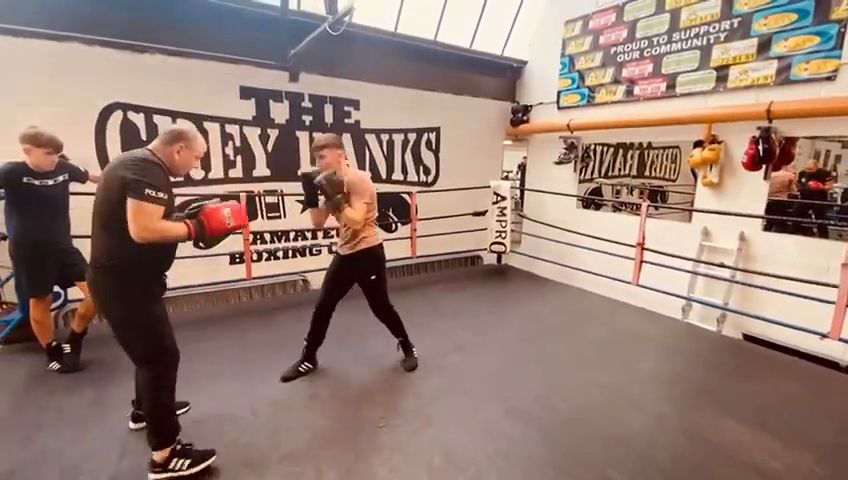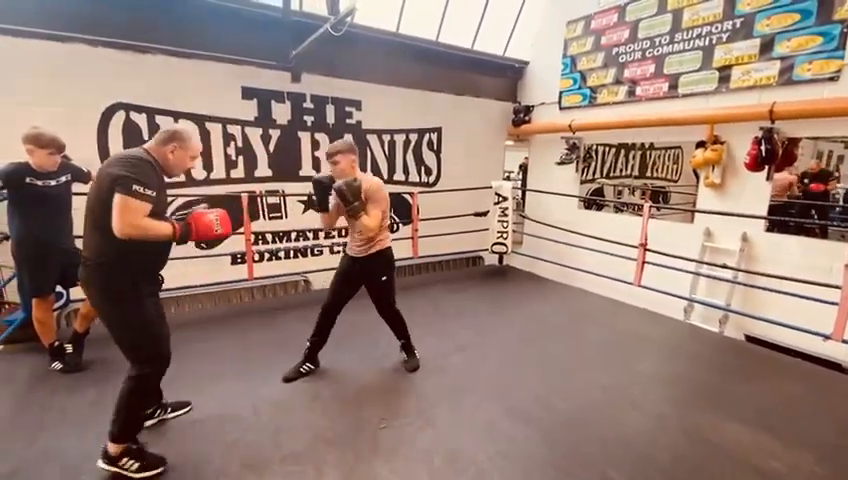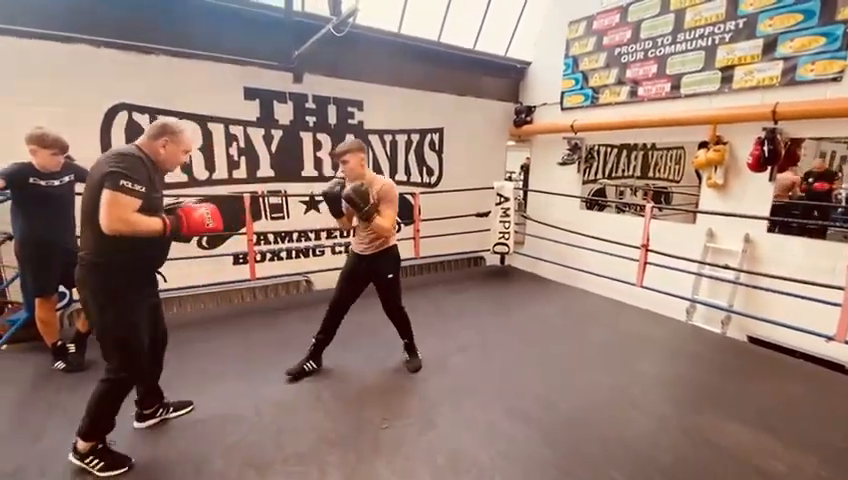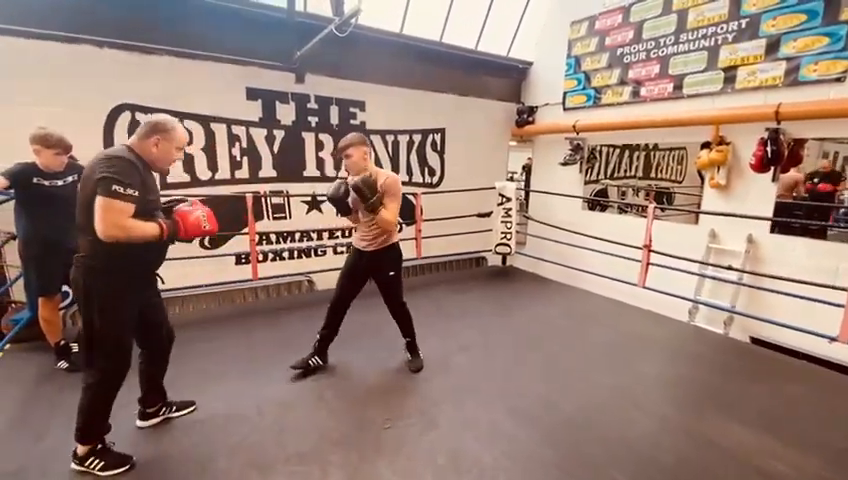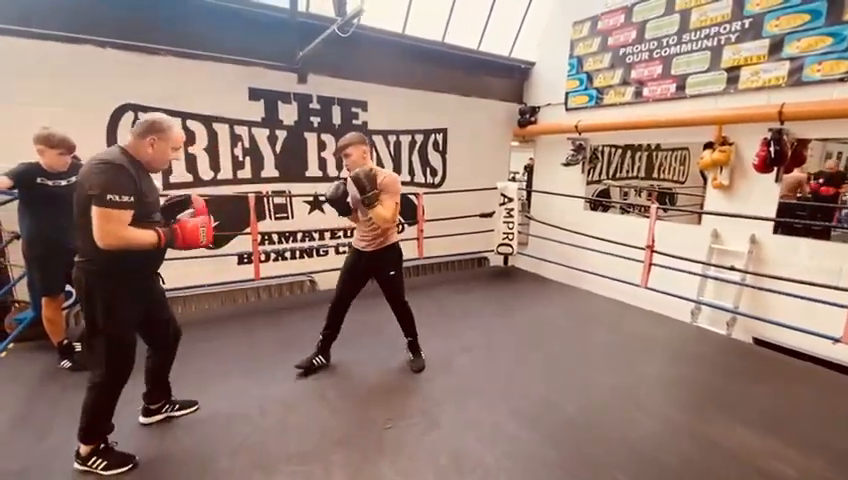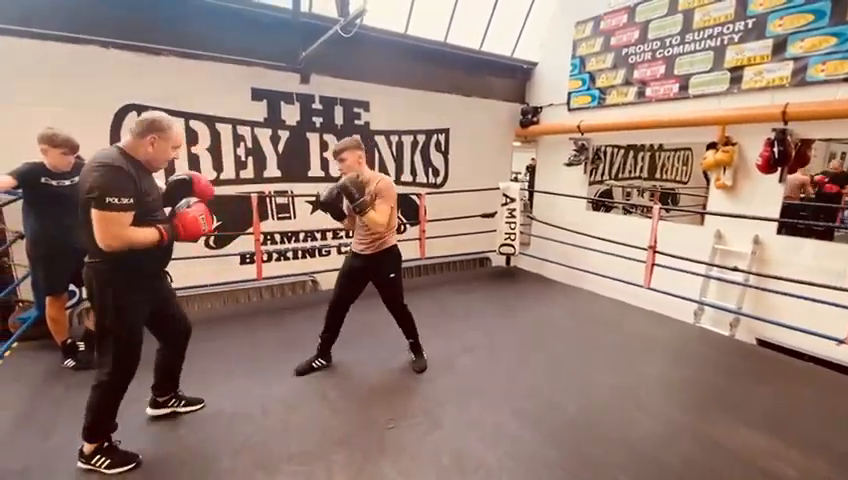
dt=0.1s
person 1, frame 1
left shoulder: (139, 164)
right shoulder: (145, 169)
right elbow: (142, 230)
left wrist: (196, 221)
right wrist: (197, 227)
left hip: (132, 275)
right hip: (123, 280)
left knee: (153, 351)
right knee: (161, 357)
left ankle: (144, 410)
person 1, frame 2
left shoulder: (137, 165)
right shoulder: (137, 167)
right elbow: (126, 226)
left wrist: (182, 225)
right wrist: (182, 229)
left hip: (128, 273)
right hip: (115, 278)
left knee: (148, 347)
right knee: (152, 355)
left ankle: (147, 407)
right ankle: (118, 449)
person 1, frame 3
left shoulder: (139, 165)
right shoulder: (126, 164)
right elbow: (114, 222)
left wrist: (175, 216)
right wrist: (173, 225)
left hip: (136, 274)
right hip: (110, 278)
left knee: (154, 341)
right knee: (124, 362)
left ankle: (149, 406)
right ankle: (87, 445)
person 1, frame 4
left shoulder: (134, 166)
right shoulder: (119, 167)
right elbow: (110, 228)
left wrist: (171, 215)
right wrist: (170, 228)
left hip: (134, 276)
right hip: (105, 281)
left knee: (160, 337)
right knee: (109, 364)
left ankle: (153, 405)
right ankle: (86, 448)
person 1, frame 5
left shoulder: (132, 167)
right shoulder: (112, 171)
right elbow: (108, 236)
left wrist: (172, 209)
right wrist: (169, 236)
left hip: (137, 277)
right hip: (107, 283)
left knee: (167, 335)
right knee: (112, 364)
left ankle: (156, 403)
right ankle: (89, 448)
person 1, frame 6
left shoulder: (134, 166)
right shoulder: (111, 172)
right elbow: (110, 237)
left wrist: (174, 194)
right wrist: (170, 231)
left hip: (146, 275)
right hip: (116, 283)
left knee: (177, 330)
right knee: (120, 363)
left ankle: (164, 397)
right ankle: (93, 446)
person 2, frame 1
left shoulder: (358, 179)
right shoulder: (332, 181)
left elbow: (356, 222)
right elbow: (318, 224)
left wrist: (336, 198)
right wrist: (311, 195)
left hip: (368, 253)
right hip: (343, 254)
left knee: (381, 307)
right knee: (323, 306)
left ankle: (407, 348)
right ankle: (308, 358)
person 2, frame 2
left shoulder: (374, 186)
right shoulder: (340, 185)
left elbow: (371, 230)
right elbow: (327, 225)
left wrist: (352, 204)
right wrist: (322, 197)
left hip: (377, 256)
right hip: (353, 256)
left knee: (387, 310)
right knee: (329, 307)
left ankle: (409, 350)
right ankle: (310, 358)
person 2, frame 3
left shoulder: (385, 187)
right shoulder: (349, 186)
left elbow: (387, 230)
right elbow: (346, 225)
left wrist: (365, 209)
right wrist: (335, 206)
left hip: (384, 255)
right hip: (358, 255)
left knee: (393, 307)
right knee: (337, 306)
left ankle: (411, 350)
right ankle: (313, 357)
person 2, frame 4
left shoulder: (389, 180)
right shoulder: (353, 180)
left elbow: (390, 223)
left wrist: (371, 201)
right wrist: (342, 204)
left hip: (385, 252)
right hip: (359, 251)
left knee: (396, 304)
right knee: (338, 302)
left ankle: (413, 349)
right ankle: (319, 354)
person 2, frame 5
left shoulder: (388, 179)
right shoulder: (352, 179)
left elbow: (386, 221)
left wrist: (366, 195)
right wrist: (342, 206)
left hip: (386, 251)
right hip: (359, 251)
left knee: (398, 302)
right knee: (339, 301)
left ankle: (415, 349)
right ankle: (322, 352)
person 2, frame 6
left shoulder: (383, 184)
right shoulder: (348, 184)
left elbow: (380, 226)
left wrist: (358, 201)
right wrist: (337, 211)
left hip: (384, 255)
right hip: (357, 255)
left knee: (397, 306)
right knee: (337, 305)
left ankle: (417, 350)
right ankle: (323, 354)
person 3, frame 1
left shoulder: (64, 168)
left elbow: (91, 176)
left hip: (63, 247)
right hip: (30, 250)
right knee: (40, 301)
left ankle: (73, 343)
right ankle: (53, 352)
person 3, frame 2
left shoulder: (67, 169)
left elbow: (93, 176)
left hip: (65, 247)
right hip: (32, 250)
right knee: (43, 301)
left ankle: (75, 342)
right ankle: (55, 352)
person 3, frame 3
left shoulder: (70, 169)
right shoulder: (21, 172)
left hip: (68, 247)
right hip: (35, 250)
right knee: (45, 301)
left ankle: (77, 342)
right ankle: (58, 352)
person 3, frame 4
left shoulder: (73, 169)
right shoulder: (24, 172)
left hip: (71, 247)
right hip: (38, 250)
right knee: (49, 301)
left ankle: (80, 343)
right ankle: (61, 351)
person 3, frame 5
left shoulder: (76, 169)
right shoulder: (28, 172)
left hip: (74, 247)
right hip: (42, 250)
right knee: (52, 300)
right ankle: (64, 351)
person 3, frame 6
left shoulder: (80, 169)
right shoulder: (32, 172)
left hip: (78, 246)
right hip: (46, 249)
right knee: (56, 300)
left ankle: (88, 341)
right ankle: (68, 350)
